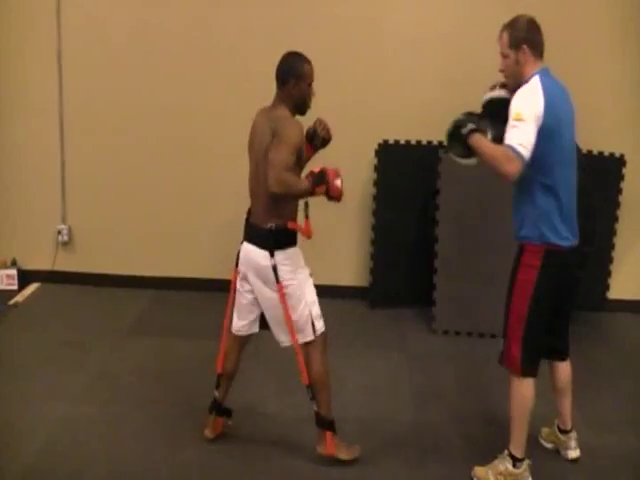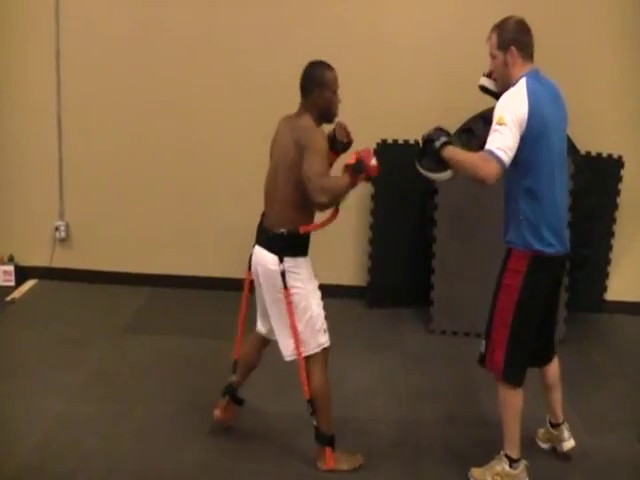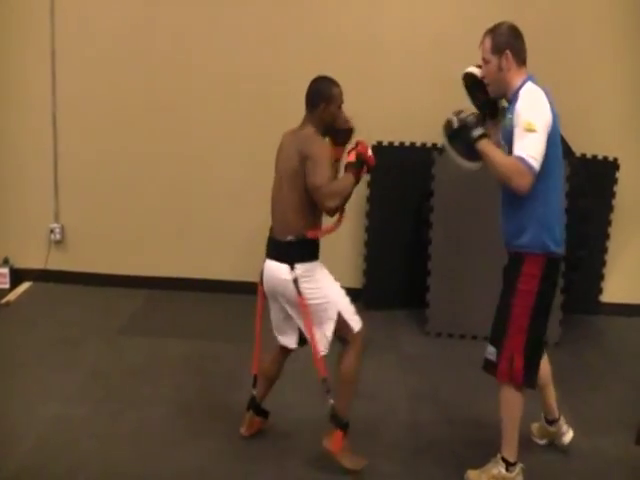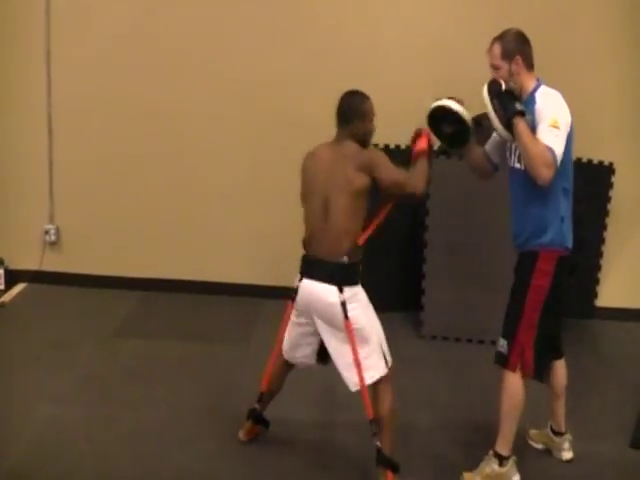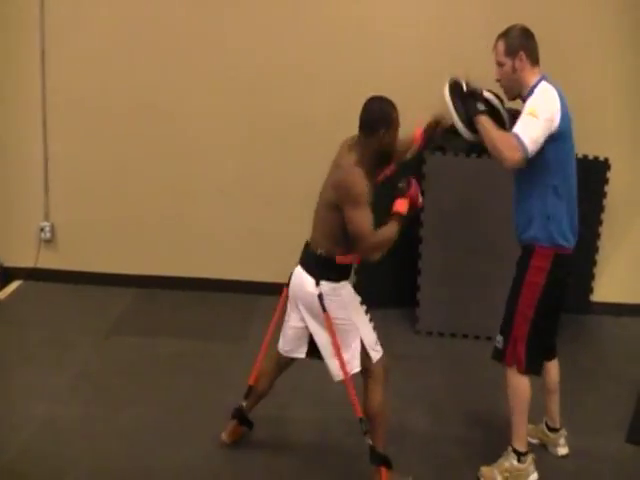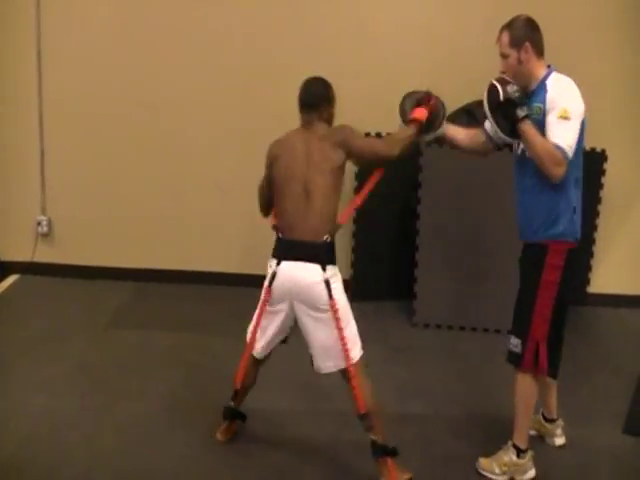
dt=0.3s
person 1, frame 1
left shoulder: (530, 95)
right shoulder: (556, 91)
left elbow: (511, 166)
left wrist: (470, 134)
right wrist: (502, 122)
left hip: (541, 243)
right hip: (565, 239)
left knee: (521, 353)
right knee: (555, 343)
right ankle: (566, 433)
person 1, frame 2
left shoulder: (516, 99)
right shoulder: (551, 93)
left elbow: (489, 170)
left wrist: (443, 145)
left hip: (529, 247)
right hip: (554, 244)
left knee: (505, 357)
right knee: (542, 344)
right ankle: (558, 427)
person 1, frame 3
left shoulder: (532, 101)
right shoulder: (514, 103)
left elbow: (521, 178)
right elbow: (503, 163)
left wrist: (482, 136)
right wrist: (486, 123)
left hip: (534, 249)
right hip: (530, 245)
left knee: (508, 356)
right knee: (529, 342)
right ankle: (555, 422)
person 1, frame 4
left shoulder: (549, 103)
right shoulder: (516, 107)
left elbow: (544, 172)
right elbow: (484, 168)
left wrist: (516, 117)
right wrist: (461, 137)
left hip: (547, 247)
right hip: (535, 245)
left knee: (516, 353)
right knee: (547, 346)
right ankle: (558, 435)
person 1, frame 5
left shoulder: (545, 97)
right shoulder: (534, 100)
left elbow: (511, 155)
right elbow: (517, 156)
left wrist: (478, 113)
right wrist: (488, 123)
left hip: (544, 243)
right hip: (547, 241)
left knee: (514, 351)
right knee: (542, 343)
right ankle: (553, 431)
person 1, frame 6
left shoulder: (561, 92)
right shoulder: (528, 96)
left elbow: (556, 167)
right elbow: (482, 140)
left wrist: (521, 119)
right wrist: (436, 124)
left hip: (554, 238)
right hip: (537, 236)
left knee: (528, 346)
right knee: (542, 335)
right ankle: (550, 420)
person 2, frame 1
left shoulder: (262, 118)
right shoulder: (287, 125)
right elbow: (278, 184)
left wrist: (312, 144)
right wrist: (319, 181)
left hip: (251, 243)
right hip: (277, 250)
left knee: (239, 334)
right knee: (314, 341)
left ankle: (216, 417)
right ankle: (328, 438)
person 2, frame 2
left shoulder: (286, 125)
right shoulder: (311, 134)
right elbow: (320, 194)
left wrist: (334, 149)
right wrist: (355, 171)
left hip: (265, 246)
right hip: (287, 256)
left knee: (263, 333)
right knee: (316, 353)
left ankle: (227, 401)
right ankle: (328, 451)
person 2, frame 3
left shoulder: (291, 138)
right shoulder: (314, 145)
right elbow: (331, 201)
left wrist: (340, 141)
right wrist: (358, 167)
left hip: (273, 261)
right hip: (299, 265)
left knee: (285, 344)
right knee: (353, 338)
left ankle: (253, 416)
right ankle: (338, 434)
person 2, frame 4
left shoulder: (312, 157)
right shoulder: (366, 158)
right elbow: (415, 186)
right wrist: (422, 149)
left hip: (308, 279)
right hip: (341, 288)
left knee: (289, 358)
right knee: (381, 378)
left ankle: (253, 422)
person 2, frame 5
left shoulder: (351, 147)
right shoulder: (352, 177)
left elbow: (392, 155)
right elbow: (370, 247)
left wrist: (426, 132)
right wrist: (403, 209)
left hip: (304, 272)
right hip: (328, 282)
left knee: (282, 356)
right knee: (374, 371)
left ankle: (237, 423)
person 2, frame 6
left shoulder: (277, 148)
right shoulder: (338, 136)
right elbow: (389, 150)
right wrist: (419, 119)
left hip: (282, 265)
right hip: (318, 271)
left knee: (257, 350)
right knee: (354, 368)
left ankle: (229, 421)
